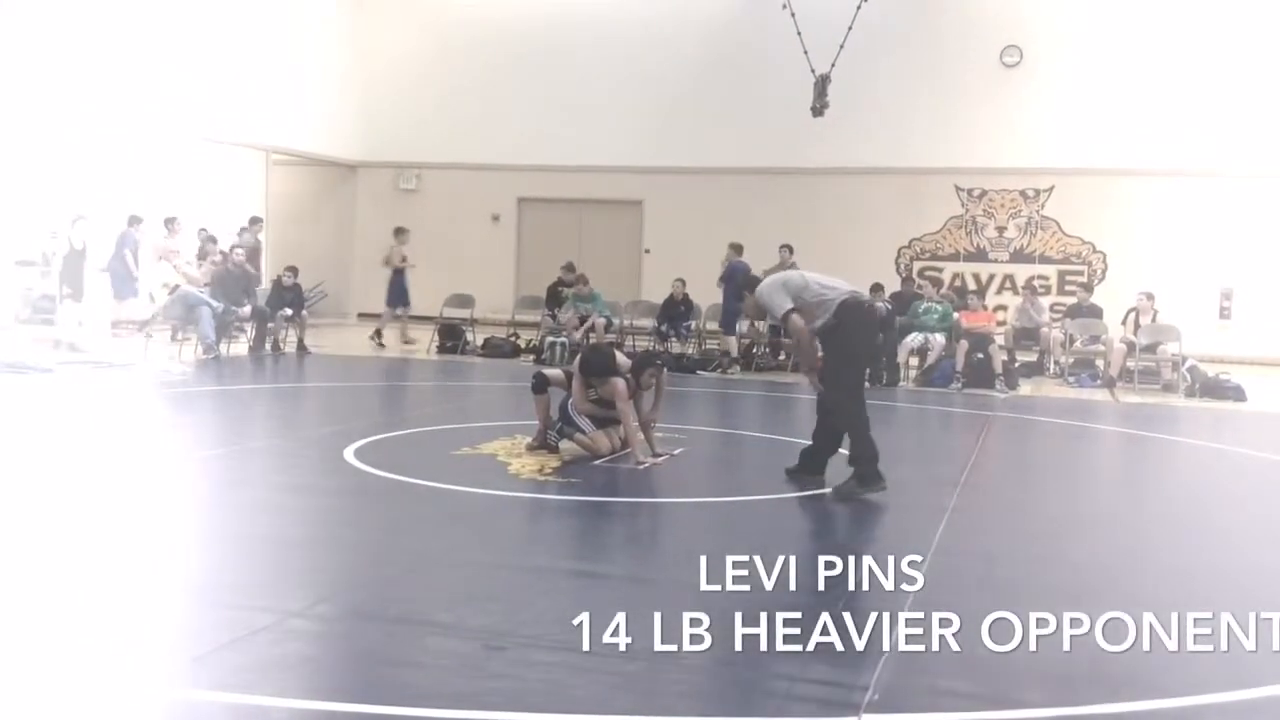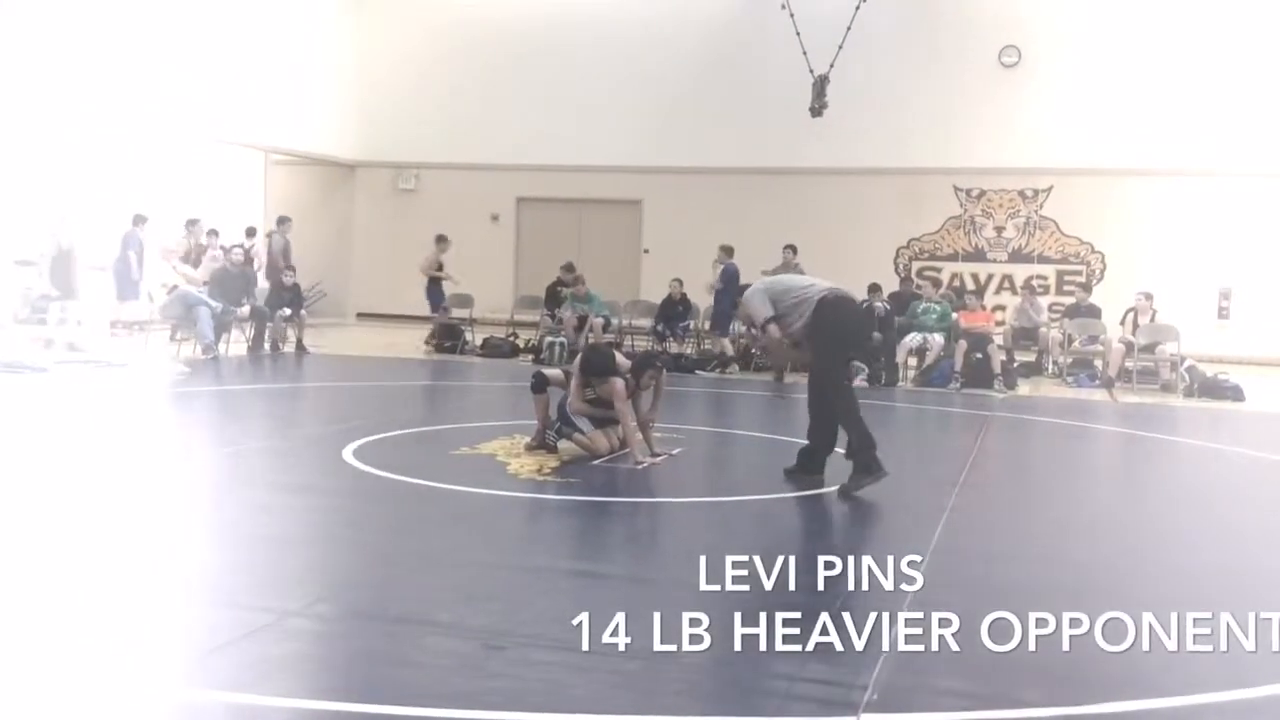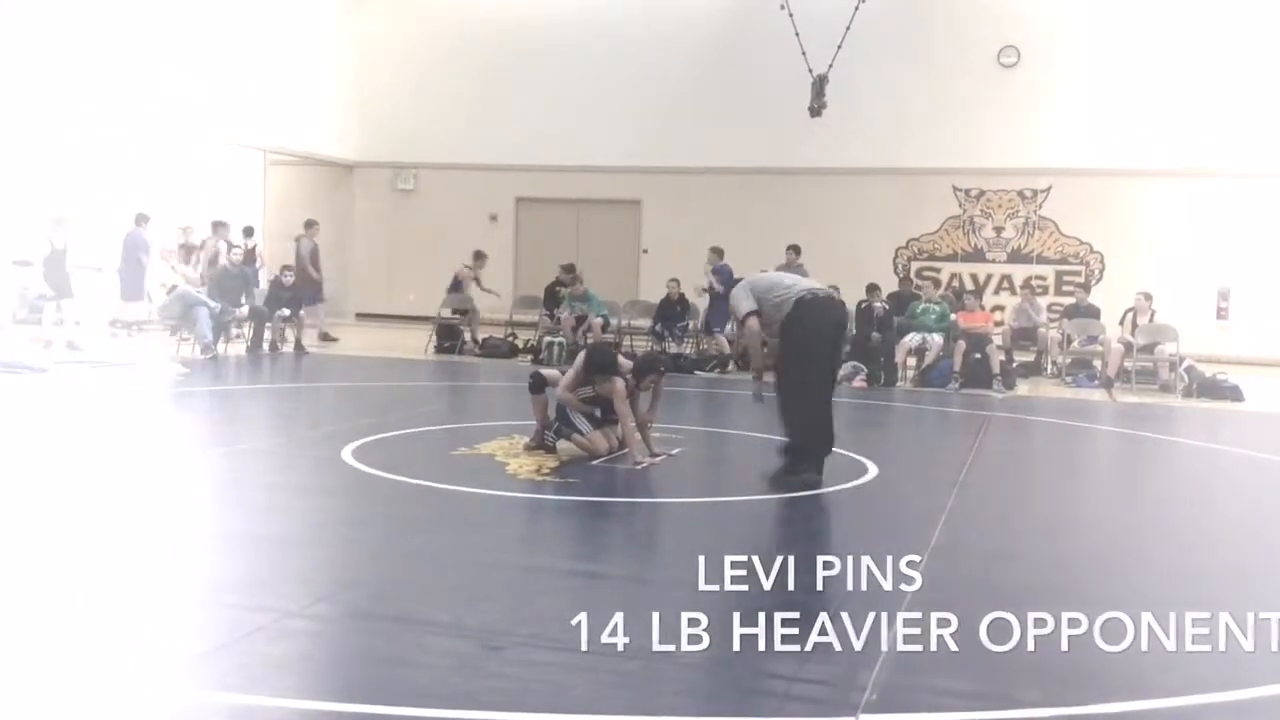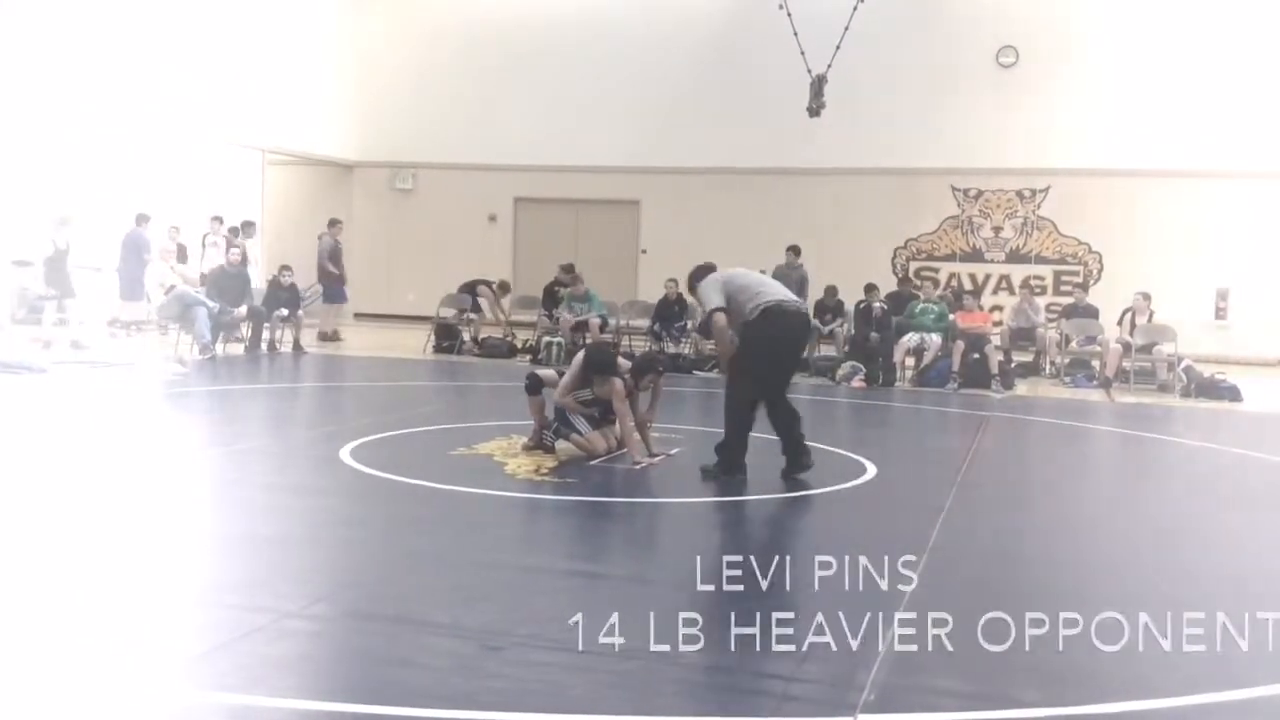
dt=0.3s
person 1, frame 1
left shoulder: (764, 290)
right shoulder: (779, 287)
left elbow: (798, 326)
left wrist: (811, 370)
left hip: (851, 318)
right hip: (861, 316)
left knee: (842, 398)
right knee: (832, 396)
left ankle: (867, 474)
right ankle: (813, 464)
person 1, frame 2
left shoulder: (750, 296)
right shoulder: (772, 292)
left elbow: (773, 337)
left hip: (832, 313)
right hip: (851, 311)
left knee: (833, 390)
right knee: (823, 391)
left ankle: (867, 464)
right ankle: (812, 464)
person 1, frame 3
left shoulder: (739, 291)
right shoulder: (762, 287)
left elbow: (752, 328)
left wrist: (758, 373)
left hip: (809, 312)
right hip: (834, 309)
left knee: (792, 387)
right knee: (818, 391)
left ankle: (800, 462)
right ankle: (810, 463)
person 1, frame 4
left shoulder: (708, 283)
right shoulder: (733, 278)
left elbow: (720, 324)
left wrist: (727, 366)
left hip: (772, 319)
right hip: (800, 319)
left knee: (740, 390)
right knee: (773, 391)
left ankle: (731, 464)
right ankle: (798, 454)
